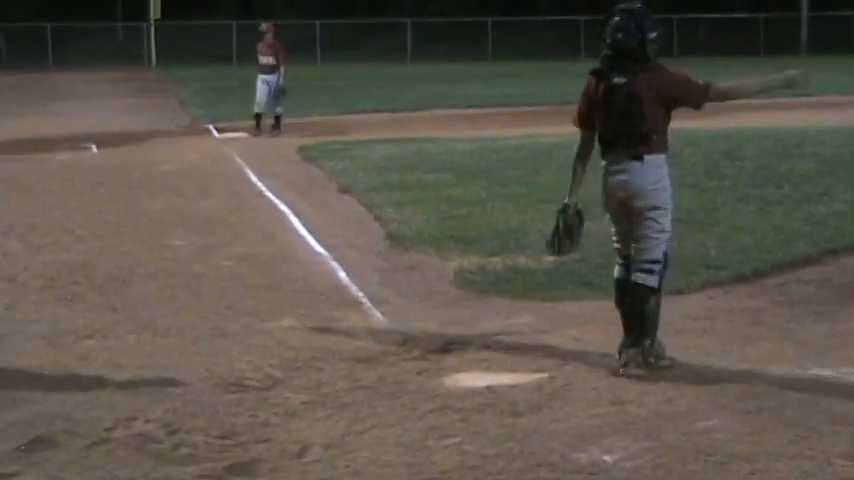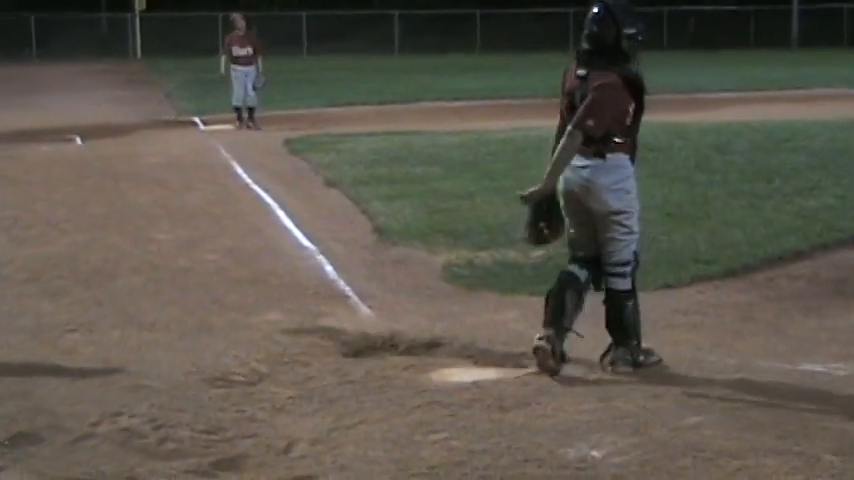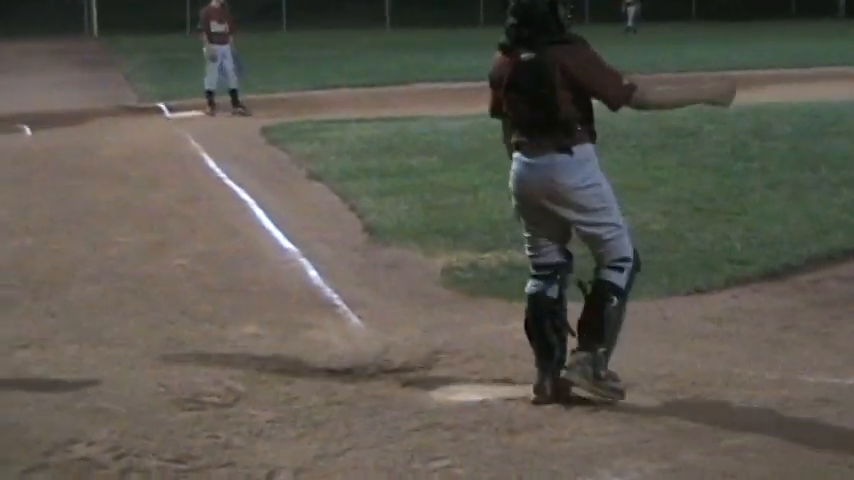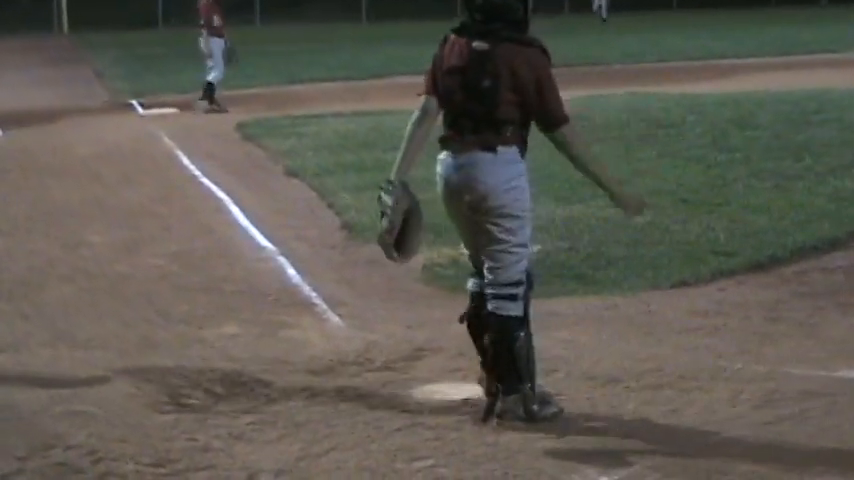
dt=0.5s
person 1, frame 1
left shoulder: (595, 83)
right shoulder: (657, 79)
left elbow: (586, 144)
right elbow: (720, 91)
left wrist: (572, 196)
right wrist: (779, 80)
left hip: (612, 175)
right hip: (649, 174)
left knee: (627, 261)
right knee: (650, 262)
left ankle: (634, 341)
right ankle: (639, 351)
person 1, frame 2
left shoulder: (575, 72)
right shoulder: (612, 82)
right elbow: (574, 133)
left wrist: (553, 184)
right wrist: (548, 184)
left hip: (575, 172)
right hip: (610, 173)
left knee: (583, 258)
right knee: (619, 263)
left ankle: (552, 334)
right ankle: (625, 349)
person 1, frame 3
left shoulder: (502, 63)
right shoulder: (571, 55)
right elbow: (640, 96)
right wrist: (707, 93)
left hip: (525, 169)
right hip: (574, 167)
left knee: (545, 273)
right knee: (619, 259)
left ankle: (549, 375)
right ankle: (590, 359)
person 1, frame 4
left shoulder: (451, 47)
right shoulder: (524, 56)
left elbow: (425, 114)
right elbow: (561, 133)
left wrist: (397, 177)
right wrist: (612, 188)
left hip: (452, 165)
right hip: (499, 168)
left knee: (483, 272)
right knee: (508, 282)
left ankle: (497, 372)
right ankle: (515, 394)
